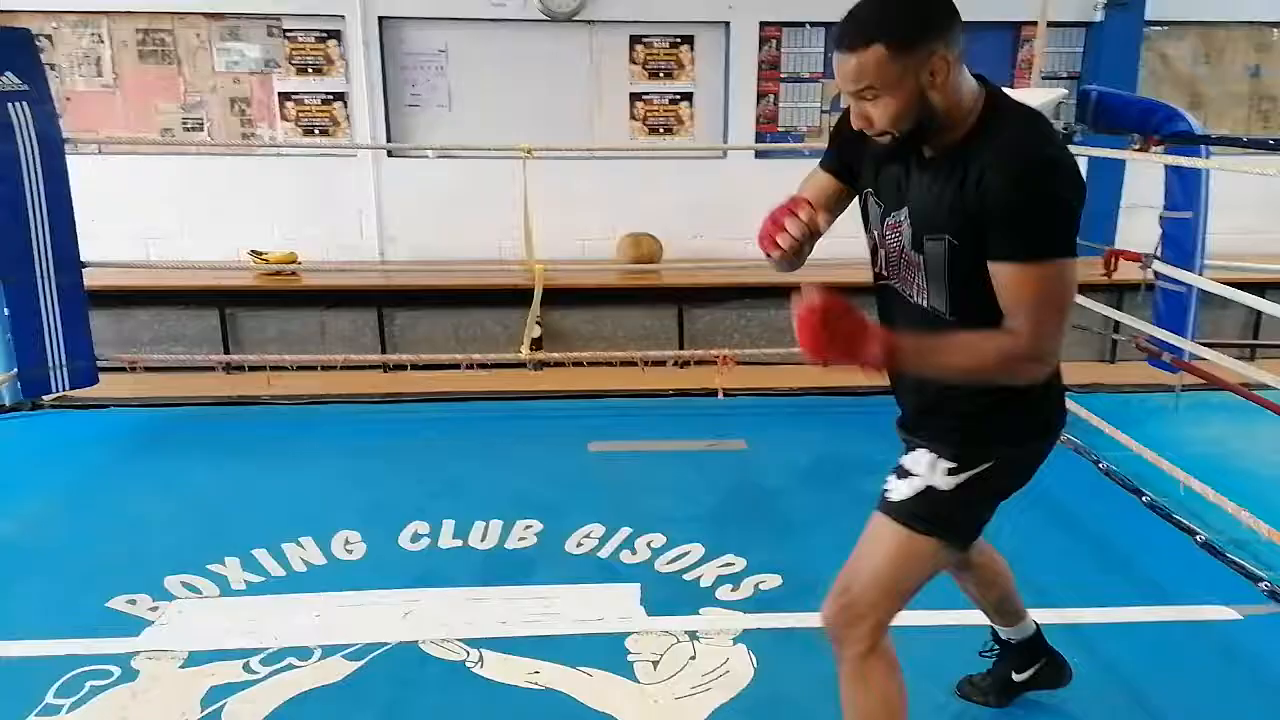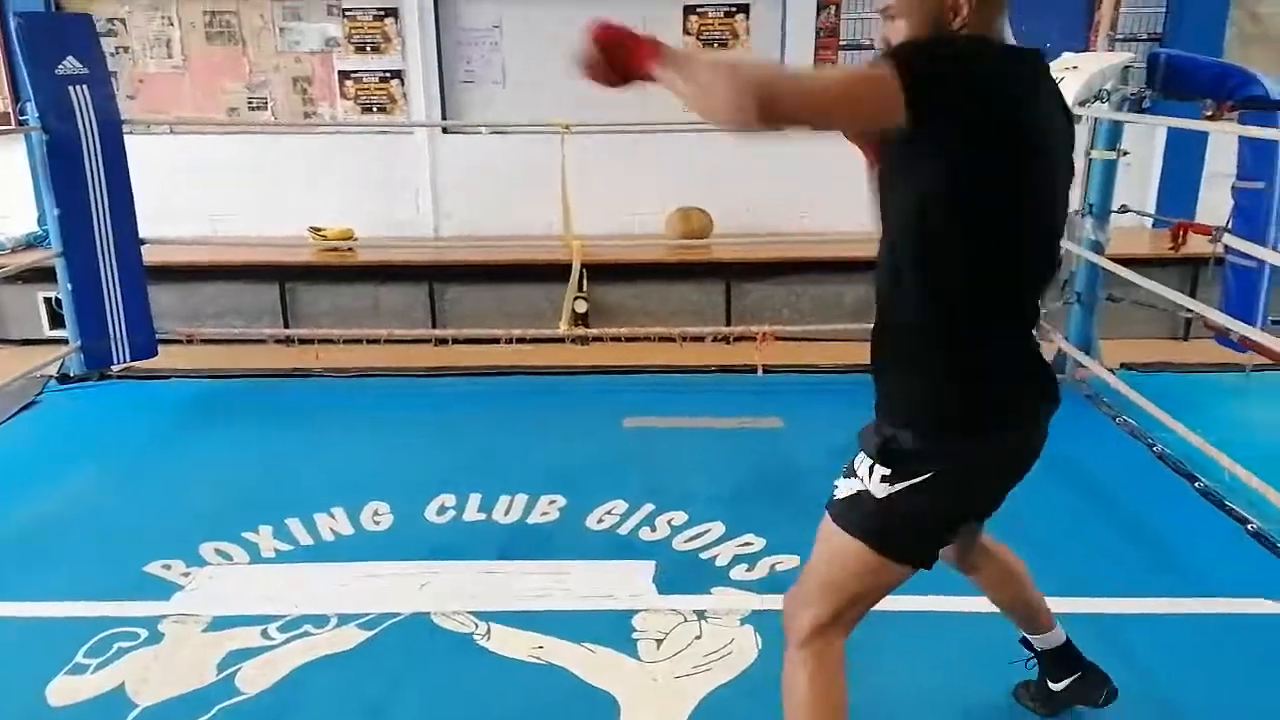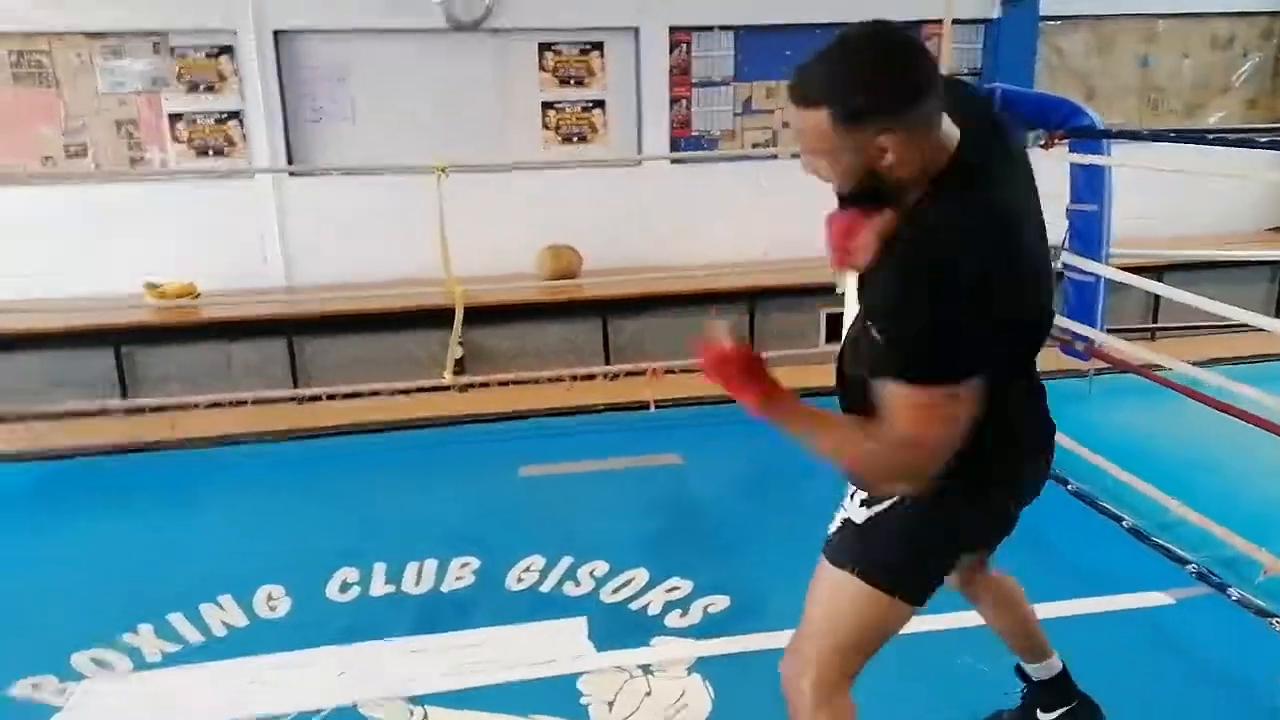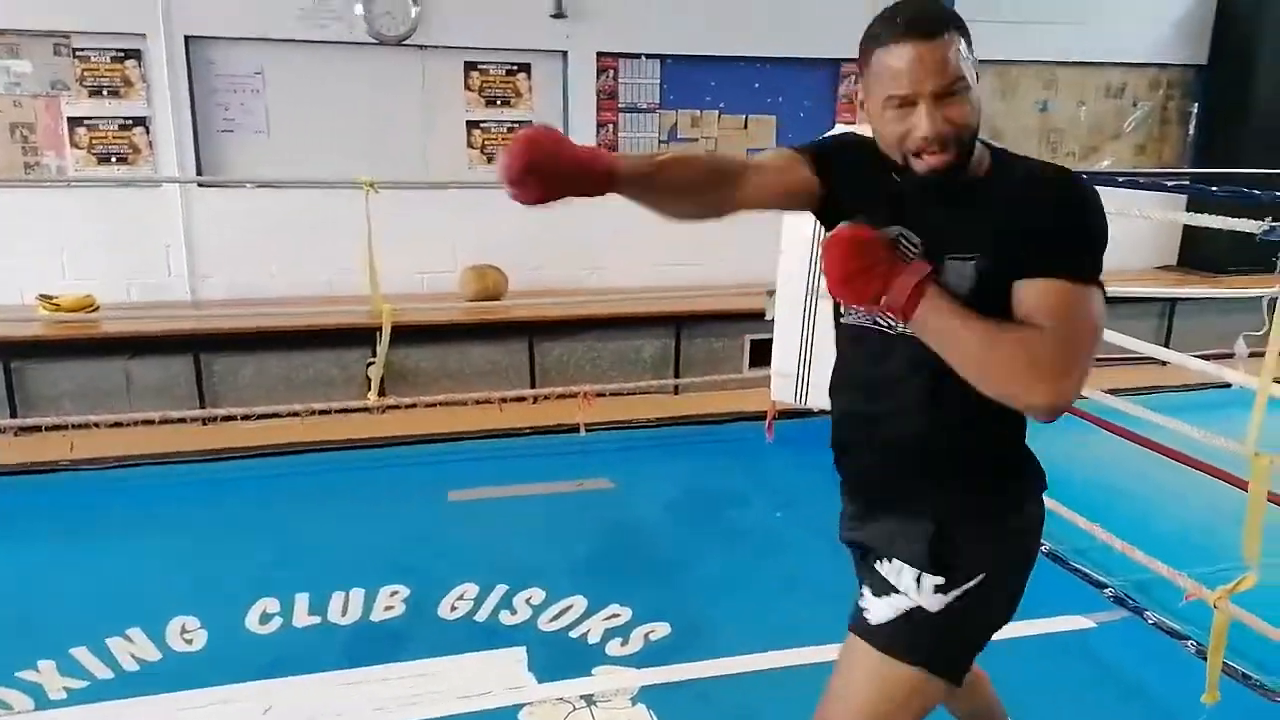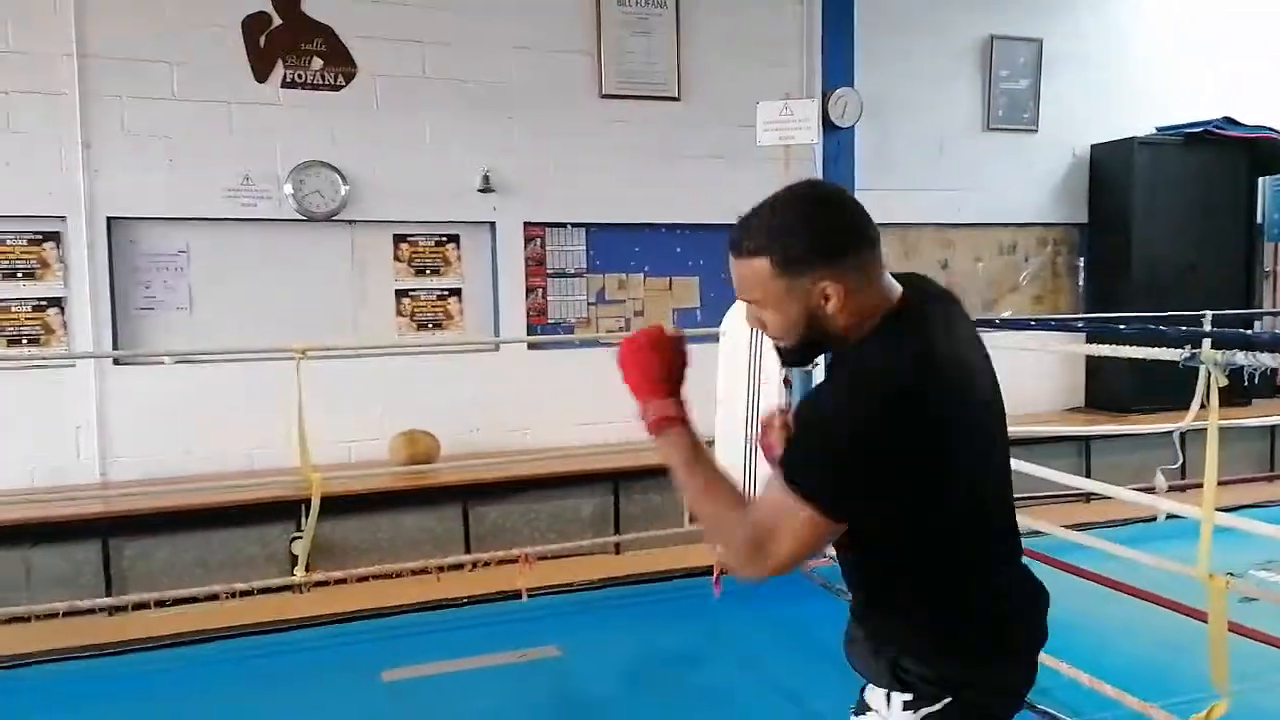
dt=1s
person 1, frame 1
left shoulder: (1025, 166)
right shoulder: (874, 130)
left elbow: (1031, 352)
right elbow: (790, 245)
left wrist: (875, 344)
right wrist: (788, 229)
left hip: (988, 425)
right hip: (939, 409)
left knee: (852, 619)
right knee: (950, 543)
right ankle: (1029, 655)
person 1, frame 2
left shoulder: (971, 75)
right shoulder: (1016, 87)
left elbow: (770, 102)
left hip: (946, 425)
right hip: (995, 400)
left knee: (811, 624)
right knee: (961, 542)
person 1, frame 3
left shoulder: (934, 265)
right shoulder: (964, 110)
left elbow: (903, 467)
left wrist: (760, 393)
right wrist: (860, 229)
left hip: (948, 488)
right hip: (1014, 452)
right knee: (968, 569)
person 1, frame 4
left shoulder: (1051, 204)
right shoulder: (857, 166)
left elbow: (1046, 386)
right elbow: (728, 182)
left wrist: (902, 287)
right wrist: (593, 169)
left hip: (958, 528)
right hip: (883, 504)
right knee: (930, 655)
person 1, frame 5
left shoulder: (866, 407)
right shoulder: (916, 298)
left elbow: (756, 552)
left wrist: (661, 409)
right wrist: (798, 439)
left hip: (947, 666)
